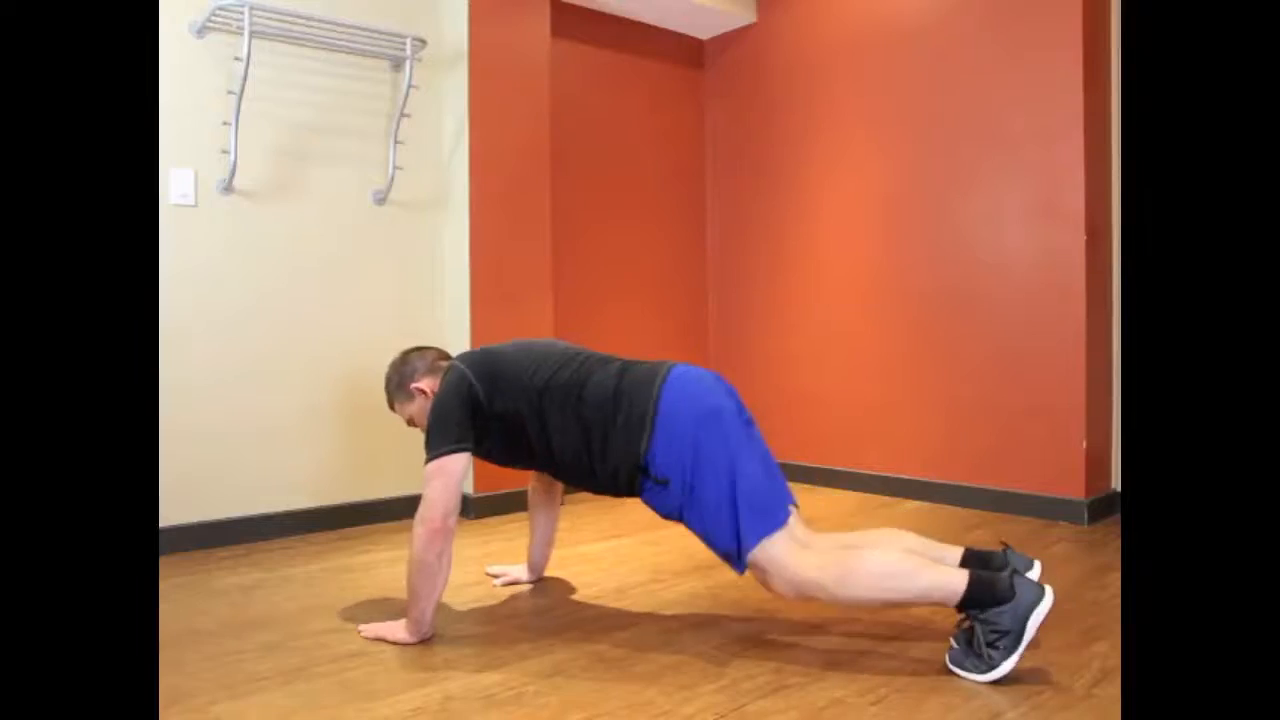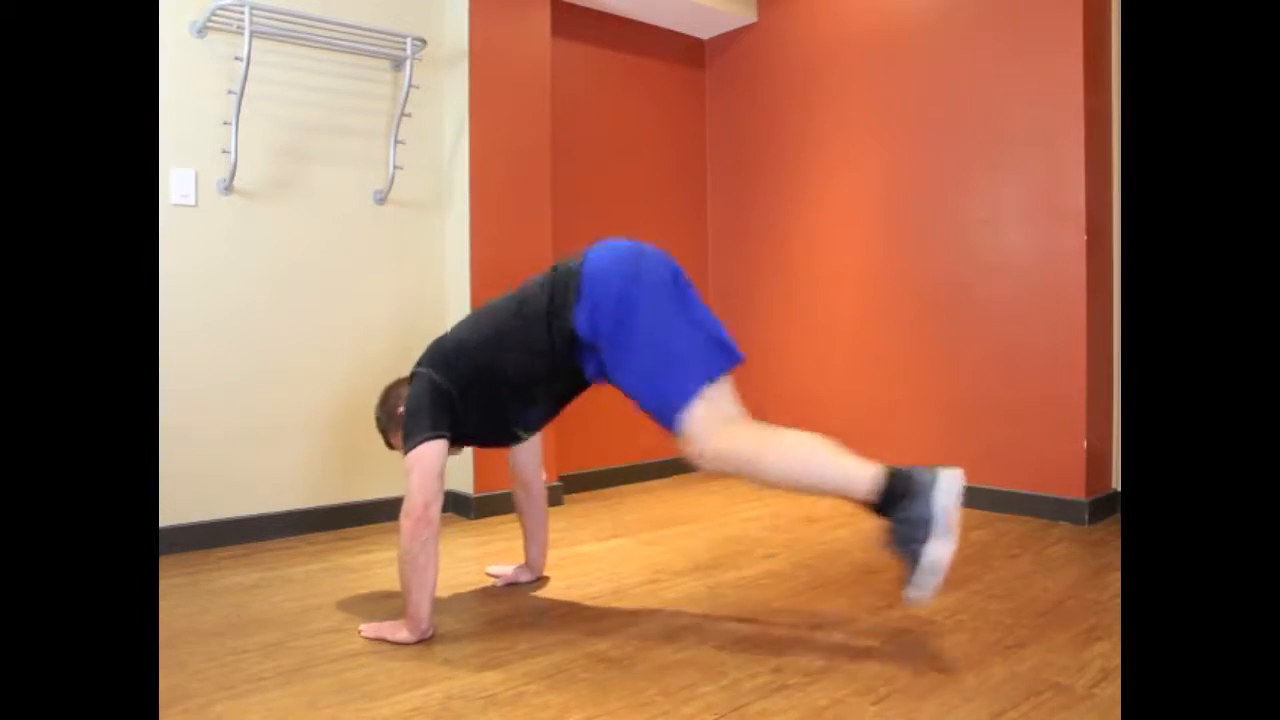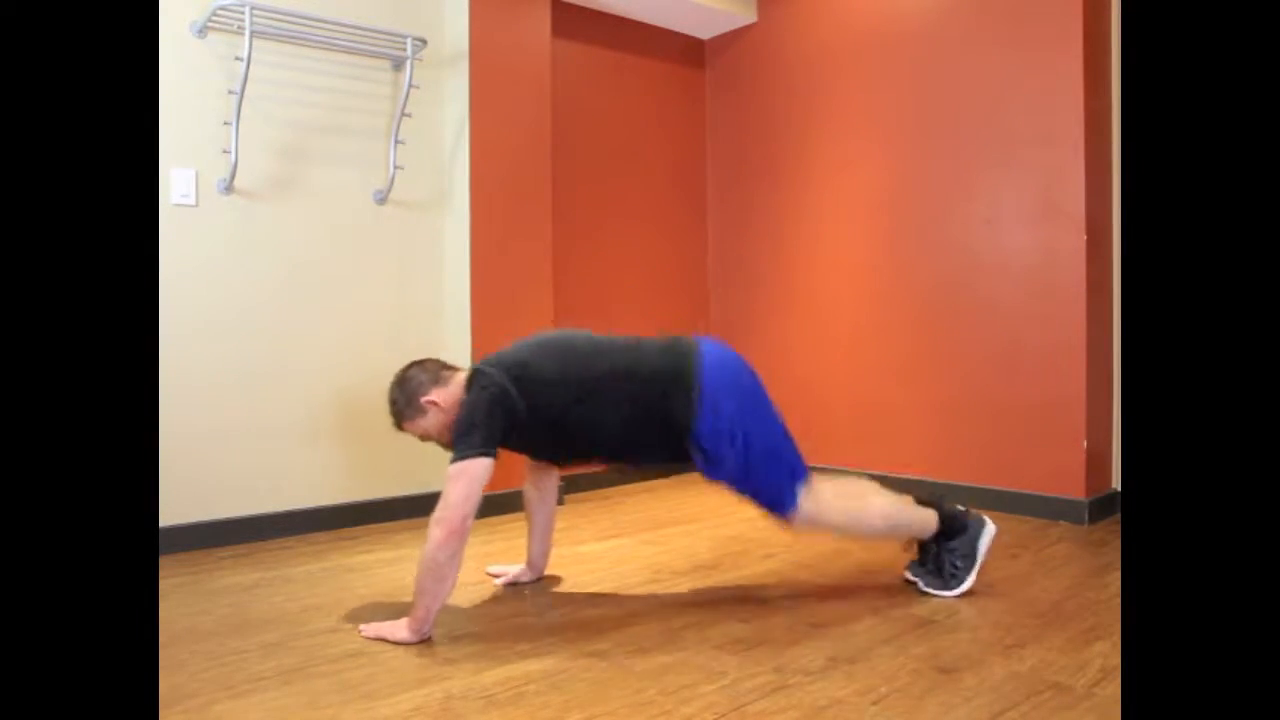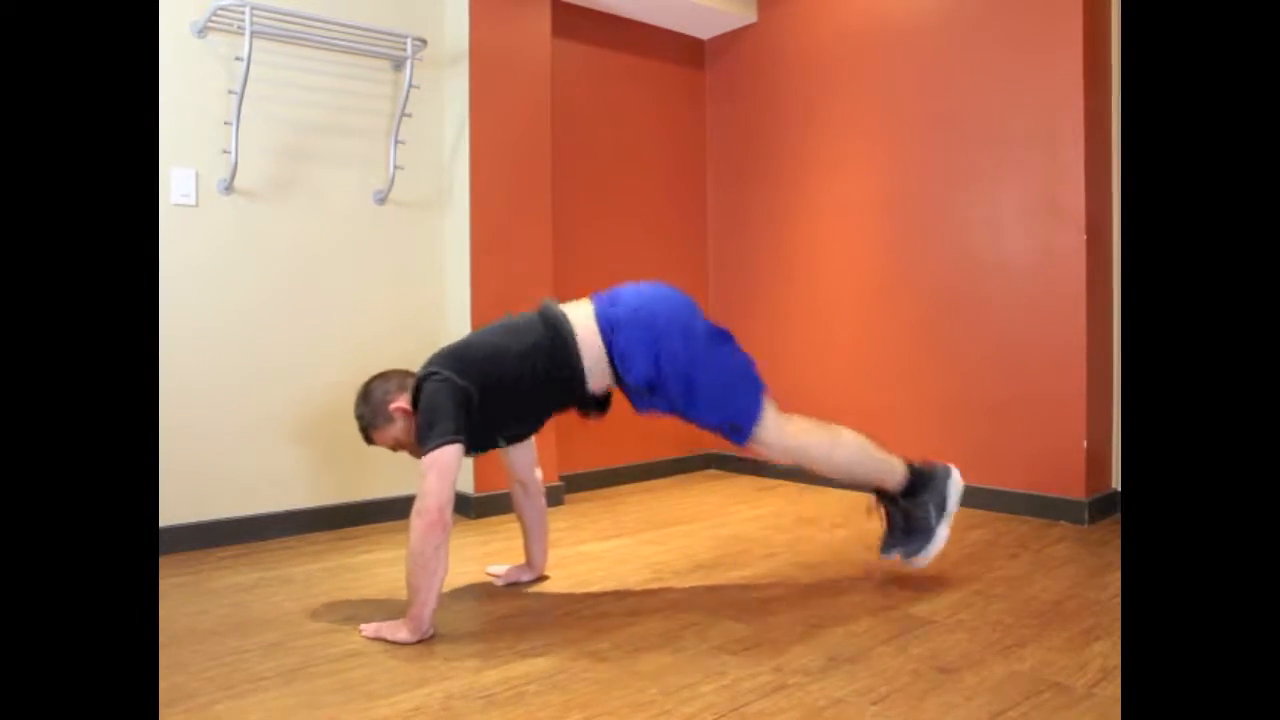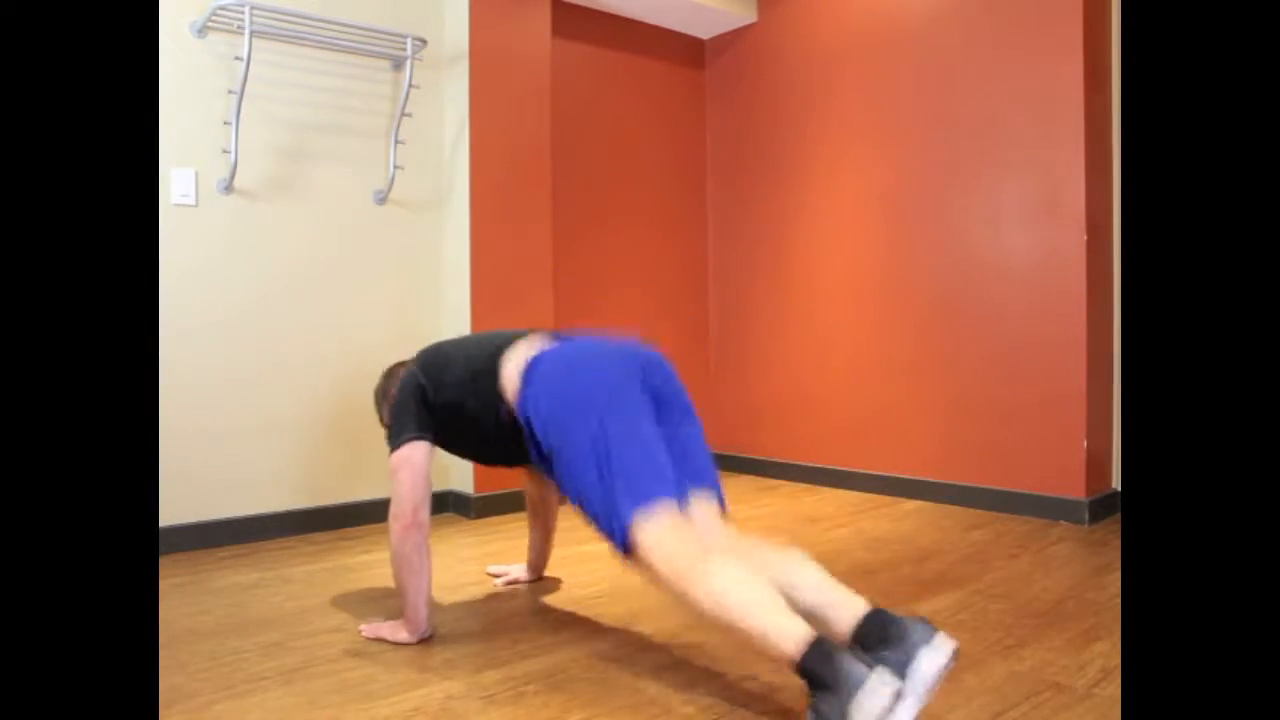
dt=1s
person 1, frame 1
left shoulder: (456, 392)
right shoulder: (495, 379)
left elbow: (436, 519)
right elbow: (547, 464)
left wrist: (417, 622)
right wrist: (533, 566)
left hip: (676, 430)
right hip: (688, 405)
left knee: (792, 568)
right knee: (795, 549)
left ankle: (996, 594)
right ankle: (988, 564)
person 1, frame 2
left shoulder: (432, 390)
right shoulder: (489, 404)
left elbow: (422, 510)
right elbow: (529, 470)
left wrist: (415, 623)
right wrist: (532, 565)
left hip: (609, 284)
right hip: (628, 276)
left knee: (711, 445)
right knee: (724, 431)
left ankle: (902, 493)
right ankle: (908, 494)
person 1, frame 3
left shoulder: (483, 405)
right shoulder: (507, 392)
left elbow: (452, 524)
right elbow: (543, 470)
left wrist: (417, 623)
right wrist: (534, 565)
left hip: (710, 391)
right hip: (699, 381)
left knee: (802, 507)
right knee: (797, 492)
left ankle: (955, 527)
right ankle: (939, 521)
person 1, frame 4
left shoulder: (440, 392)
right shoulder: (482, 387)
left elbow: (432, 515)
right elbow: (525, 473)
left wrist: (413, 622)
right wrist: (532, 561)
left hip: (642, 330)
right hip: (638, 326)
left knee: (769, 437)
right knee: (762, 435)
left ankle: (923, 482)
right ankle: (903, 491)
person 1, frame 5
left shoulder: (415, 391)
right shoulder: (459, 378)
left elbow: (409, 513)
right elbow: (539, 477)
left wrist: (414, 621)
right wrist: (535, 569)
left hip: (573, 386)
right hip: (635, 368)
left knee: (678, 557)
right knee: (717, 550)
right ankle: (889, 636)
